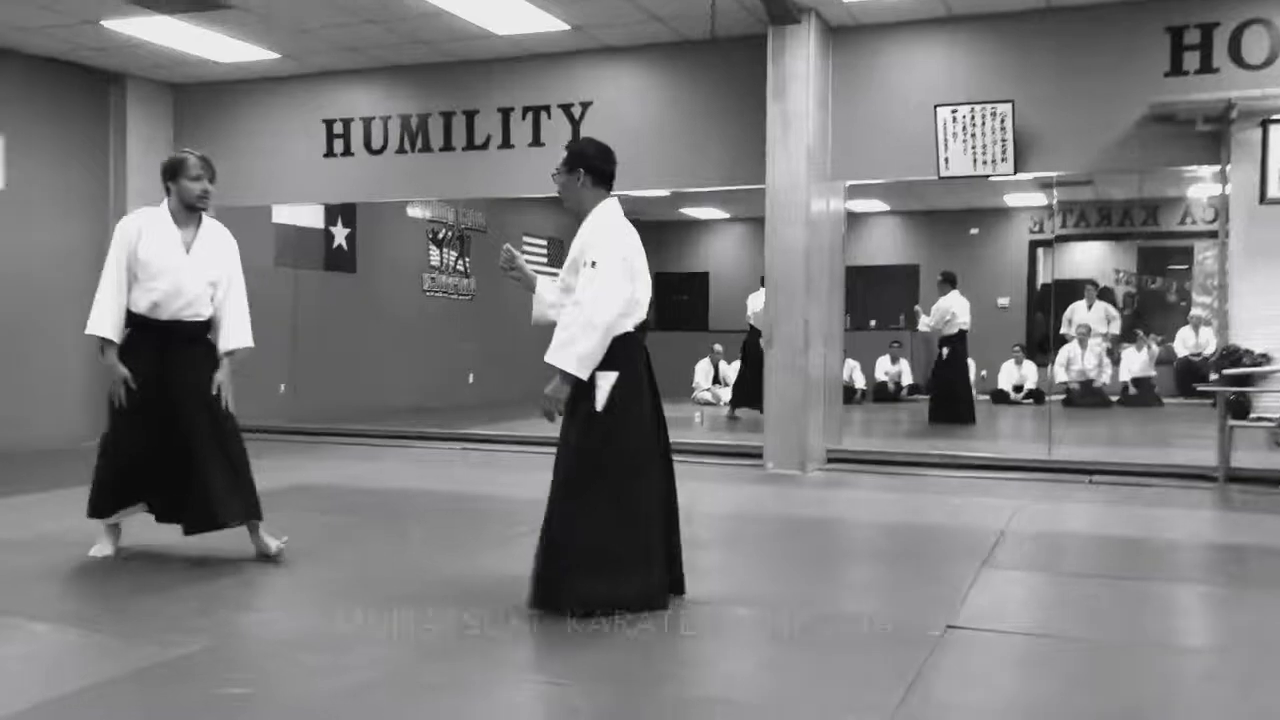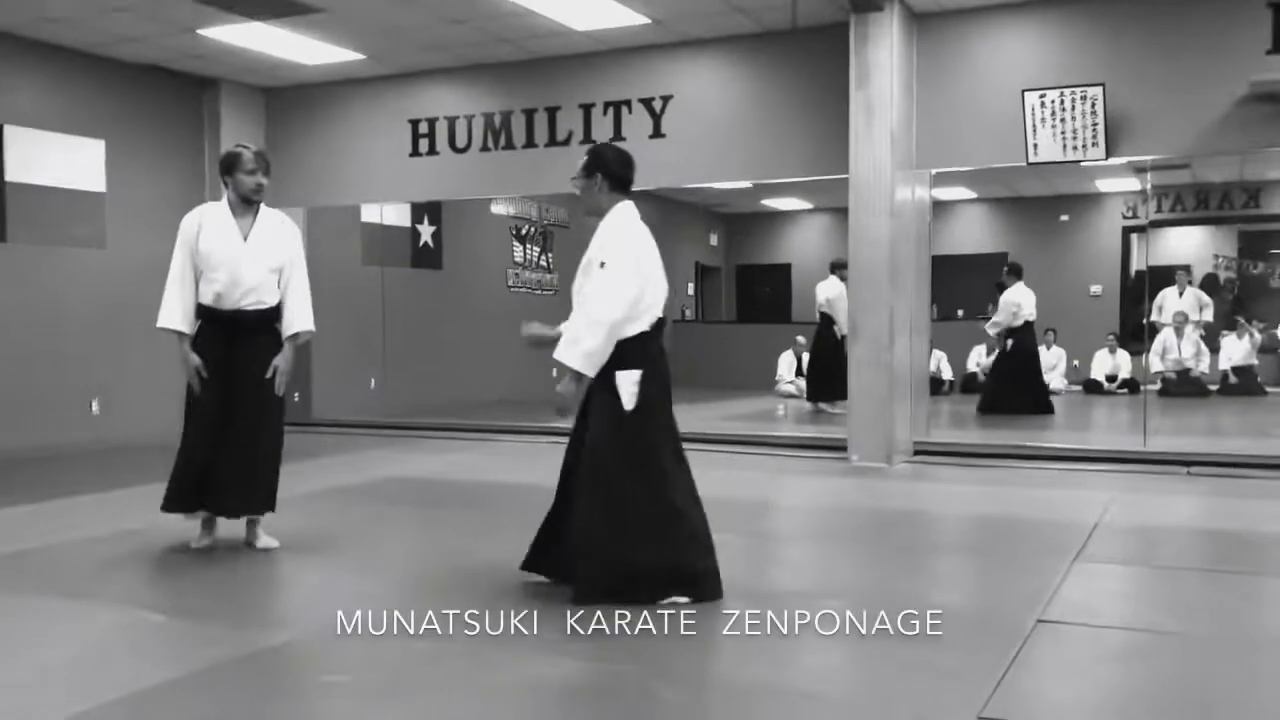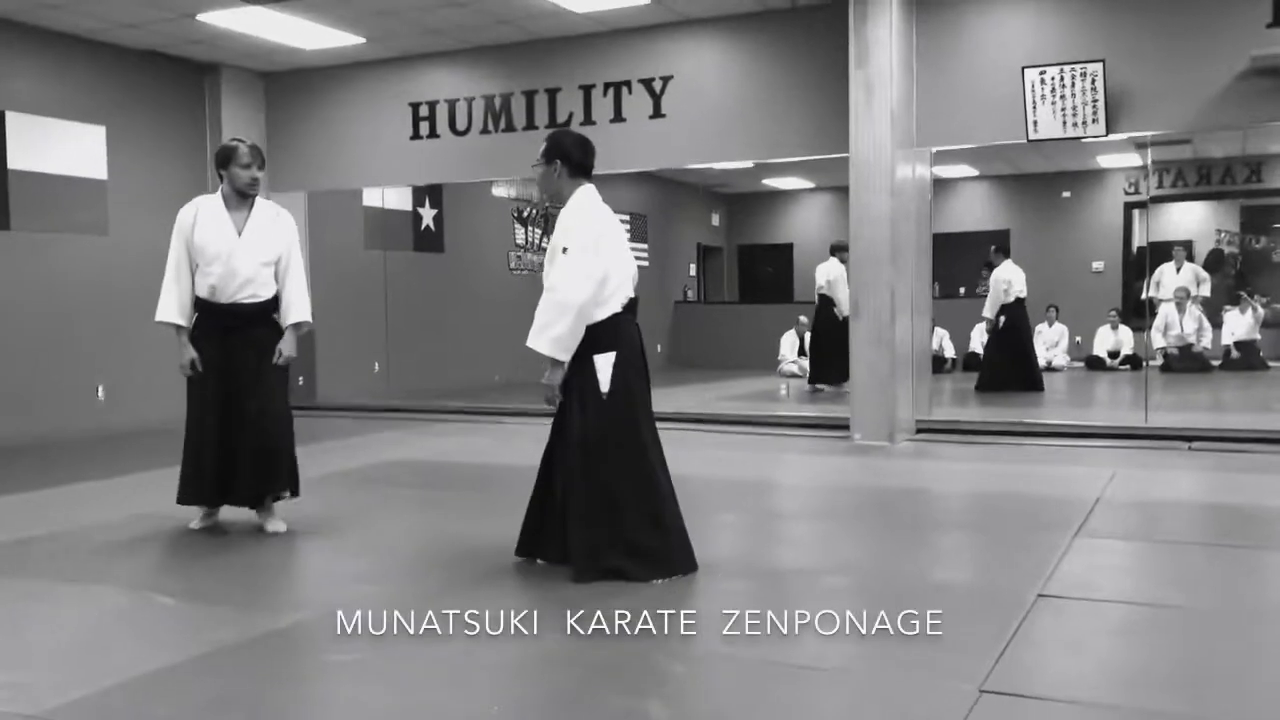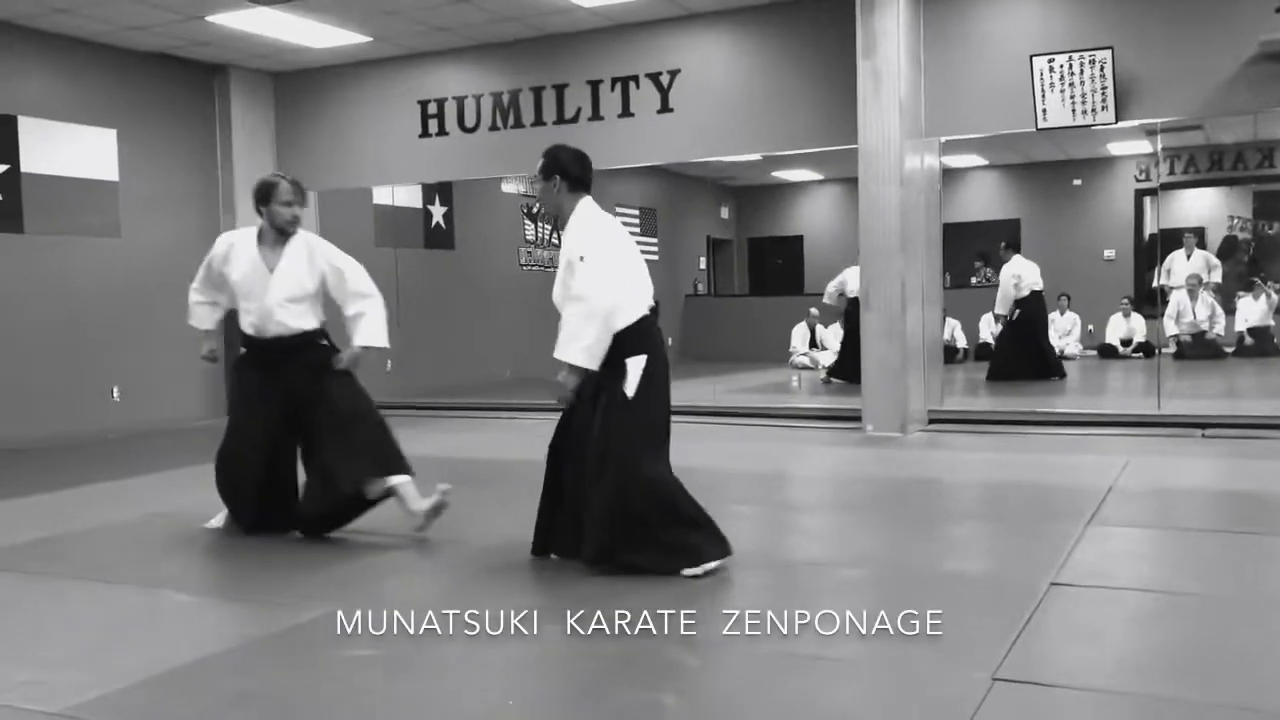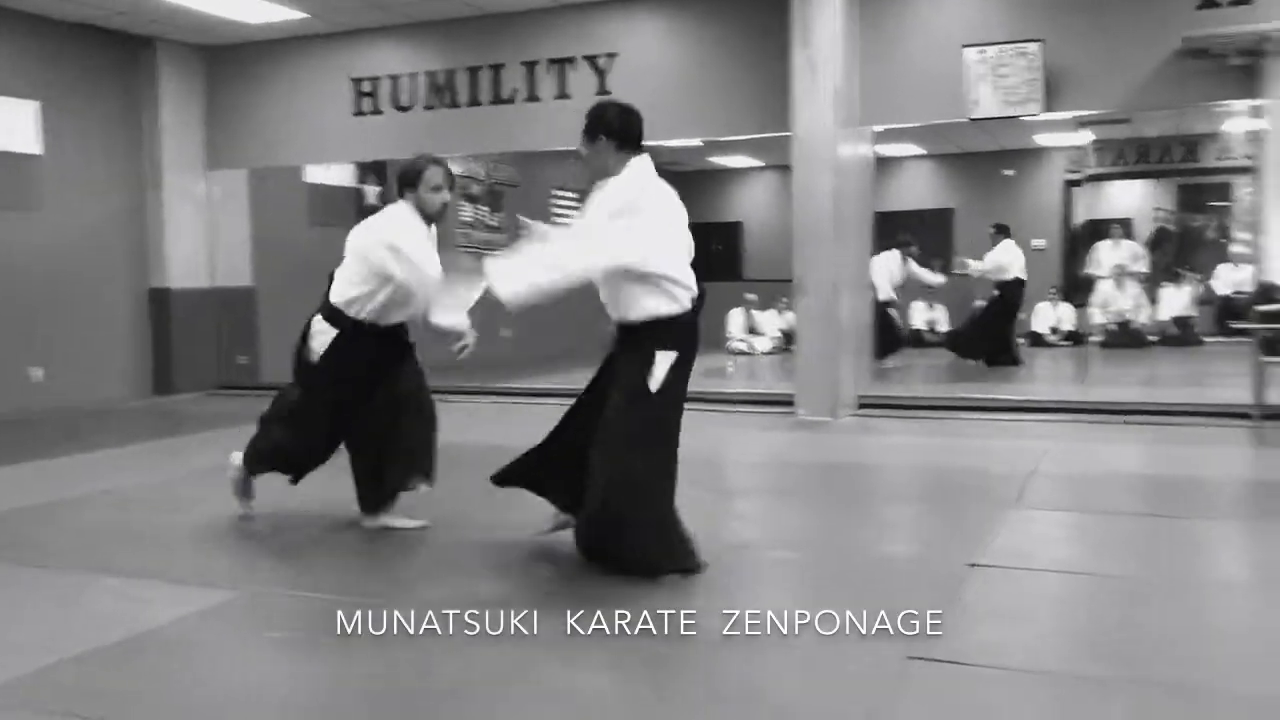
dt=0.4s
person 1, frame 1
left shoulder: (604, 231)
right shoulder: (604, 229)
left elbow: (596, 312)
right elbow: (579, 300)
left wrist: (563, 376)
right wrist: (528, 279)
left hip: (608, 370)
right hip: (615, 369)
left knee: (593, 481)
right knee: (620, 480)
left ankle: (600, 589)
right ankle: (634, 584)
person 1, frame 2
left shoulder: (618, 233)
right shoulder: (624, 230)
left elbow: (607, 311)
left wrist: (574, 372)
right wrist: (556, 333)
left hip: (630, 369)
right hip: (624, 368)
left knee: (645, 474)
right knee: (592, 469)
left ankle: (682, 579)
right ankle: (567, 563)
person 1, frame 3
left shoulder: (578, 217)
right shoulder: (590, 213)
left elbow: (570, 296)
left wrist: (554, 361)
right wrist: (565, 357)
left hip: (603, 350)
right hip: (602, 346)
left knee: (619, 456)
right knee: (577, 451)
left ankle: (658, 555)
right ankle: (565, 545)
person 1, frame 4
left shoulder: (588, 228)
right shoulder: (587, 227)
left elbow: (596, 303)
left wrist: (573, 366)
right wrist: (580, 364)
left hip: (629, 355)
right hip: (615, 354)
left knee: (631, 459)
right knee: (577, 445)
left ankle: (698, 546)
right ankle: (578, 540)
person 1, frame 5
left shoulder: (632, 197)
right shoulder: (634, 190)
left elbow: (576, 259)
right elbow: (575, 245)
left wrist: (496, 273)
right wrist: (545, 237)
left hip: (661, 341)
right hip: (645, 336)
left knee: (631, 452)
right knee: (593, 423)
left ankle: (657, 553)
right ankle: (581, 505)
person 2, frame 1
left shoulder: (221, 238)
right shoulder: (135, 226)
left elbow: (231, 300)
right elbow: (113, 289)
left wrist: (226, 362)
right wrist: (111, 356)
left hip: (193, 346)
right hip: (142, 344)
left knee: (219, 437)
right knee: (126, 440)
left ankle: (255, 531)
right ankle: (110, 529)
person 2, frame 2
left shoulder: (283, 227)
right shoulder: (198, 221)
left elbow: (294, 287)
right elbow: (182, 284)
left wrist: (288, 349)
right wrist: (186, 347)
left hip: (262, 337)
right hip: (213, 335)
left knee: (261, 430)
right knee: (206, 429)
left ankle: (254, 523)
right ankle: (207, 520)
person 2, frame 3
left shoulder: (279, 219)
right shoulder: (193, 214)
left elbow: (292, 280)
right elbow: (178, 279)
left wrist: (291, 335)
right wrist: (183, 340)
left hip: (261, 327)
right hip: (210, 329)
left knee: (268, 418)
right knee: (207, 421)
left ankle: (266, 506)
right ankle: (210, 506)
person 2, frame 4
left shoulder: (317, 252)
right shoulder: (229, 246)
left elbow: (365, 297)
right elbow: (204, 289)
left wrist: (360, 347)
right wrist: (208, 335)
left hip: (310, 357)
right hip: (259, 361)
left knee: (355, 419)
right knee: (245, 445)
left ankle: (414, 507)
right ankle: (238, 512)
person 2, frame 5
left shoulder: (421, 230)
right shoulder: (395, 230)
left elbow: (434, 288)
right elbow: (426, 284)
left wrist: (462, 328)
left hip: (386, 335)
right hip: (340, 338)
left knee: (406, 410)
right knee: (310, 418)
left ankle: (377, 508)
right ankle: (246, 465)
